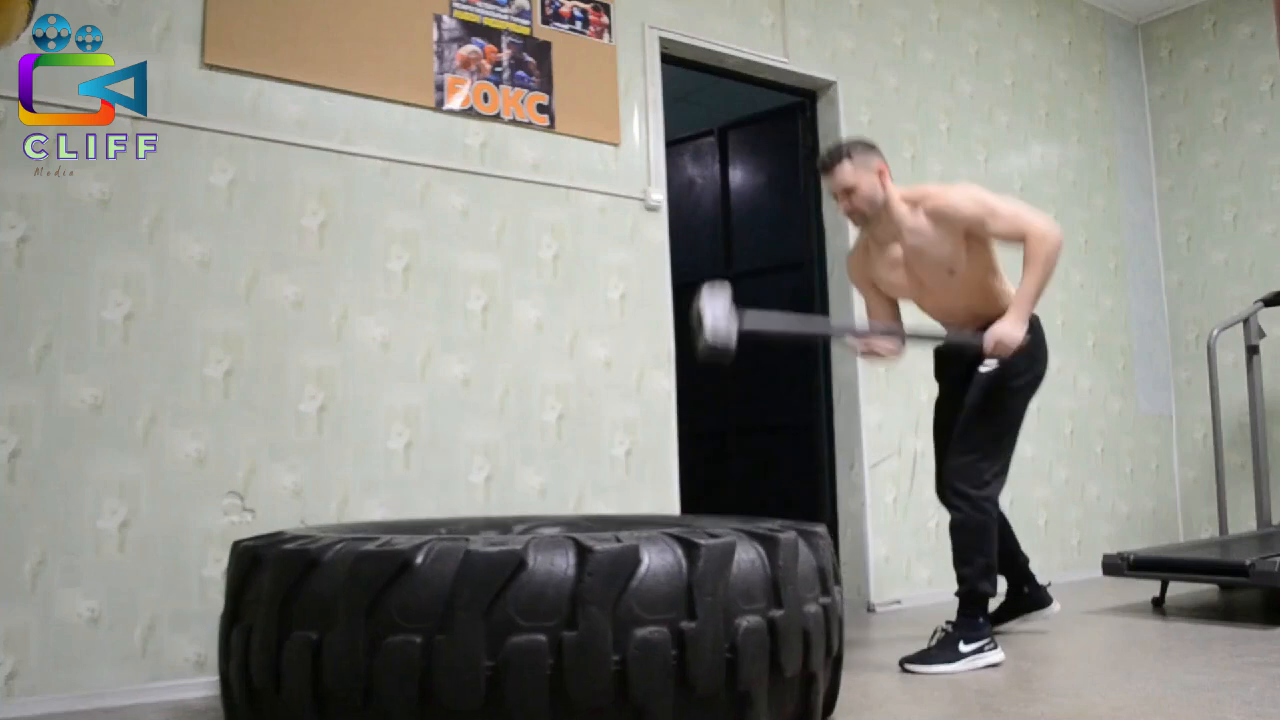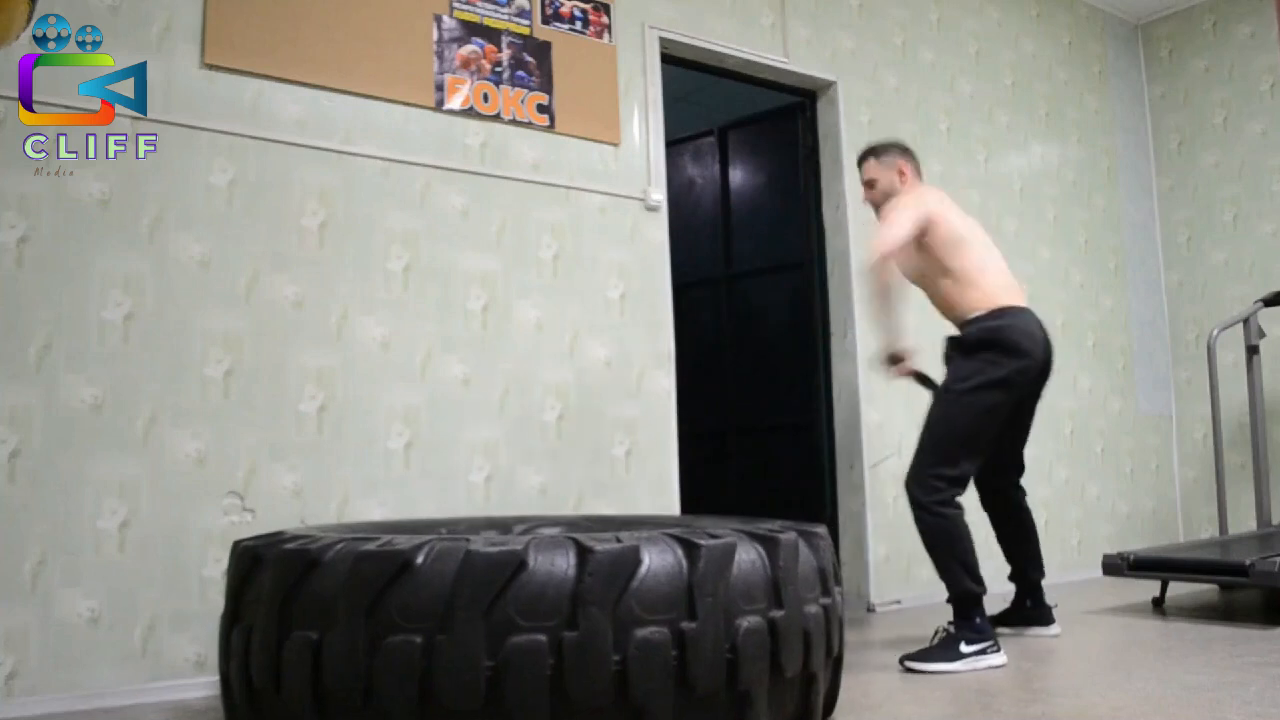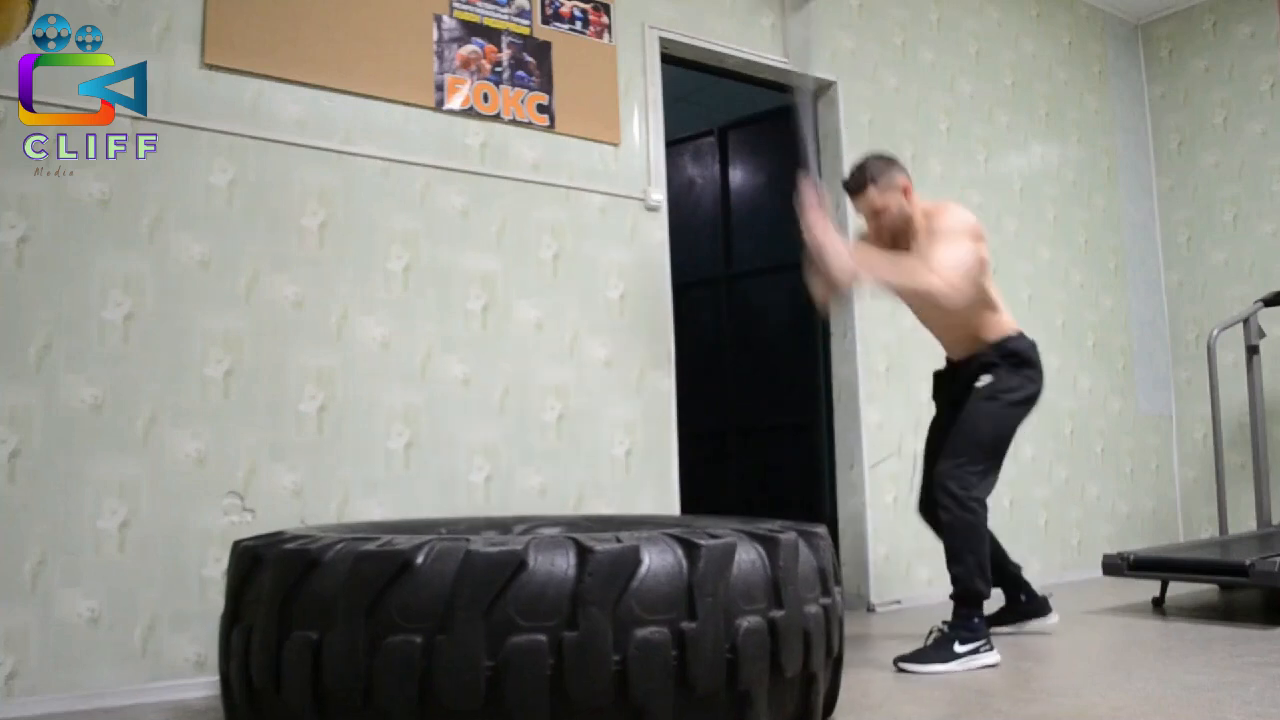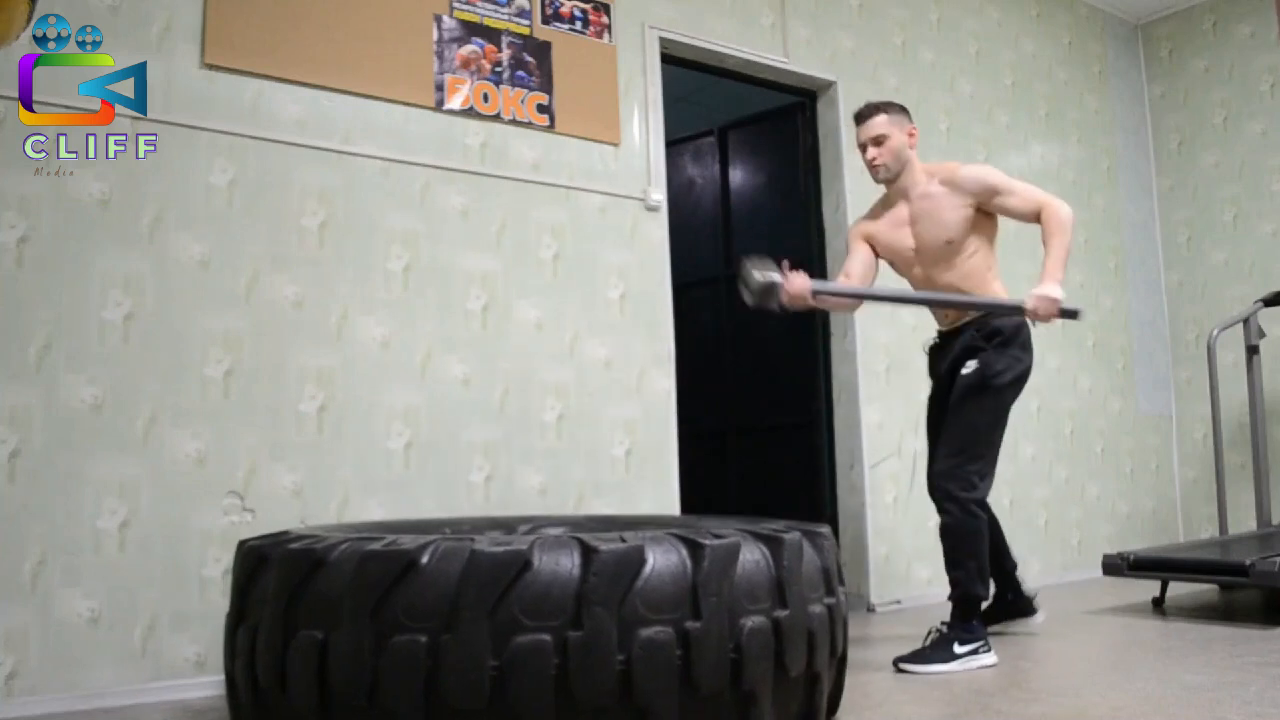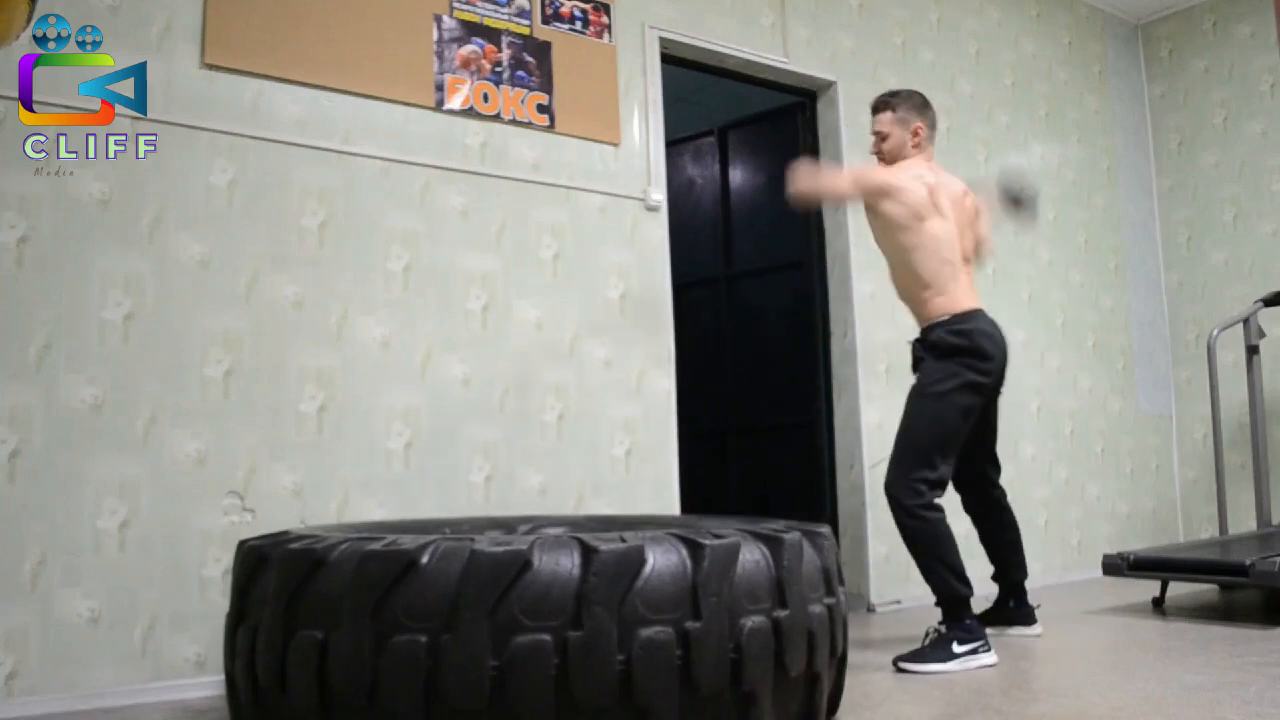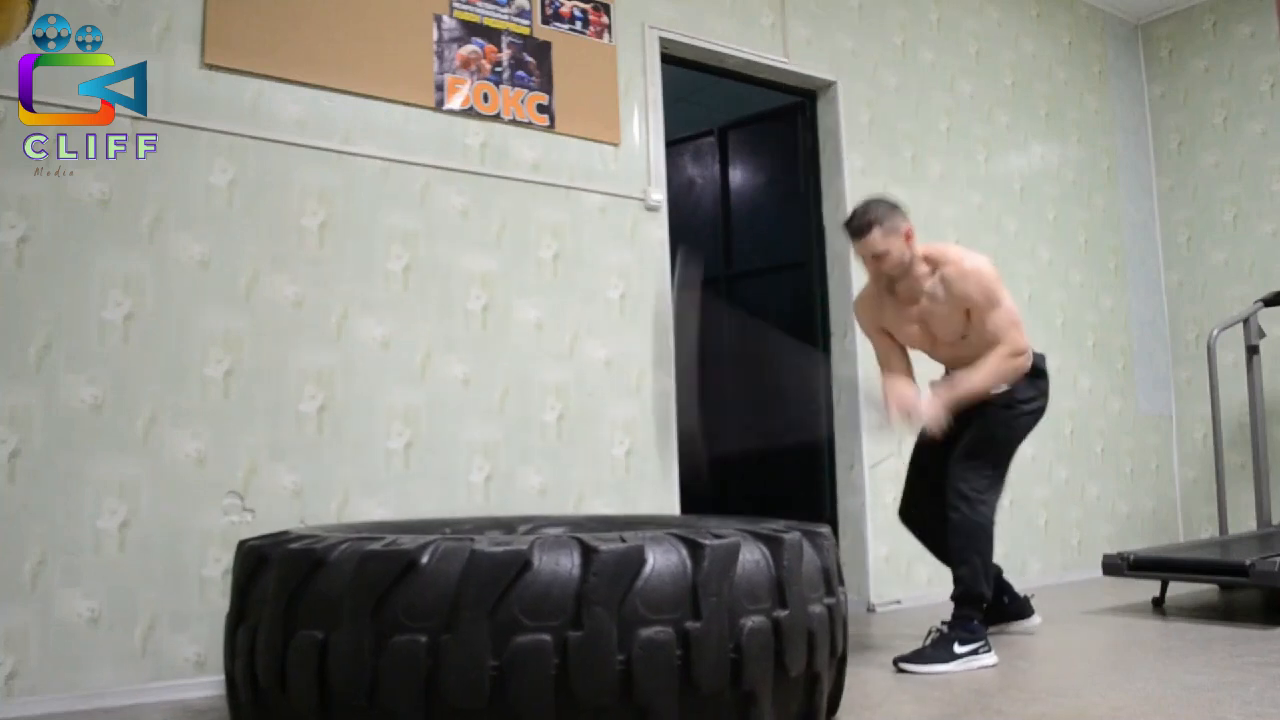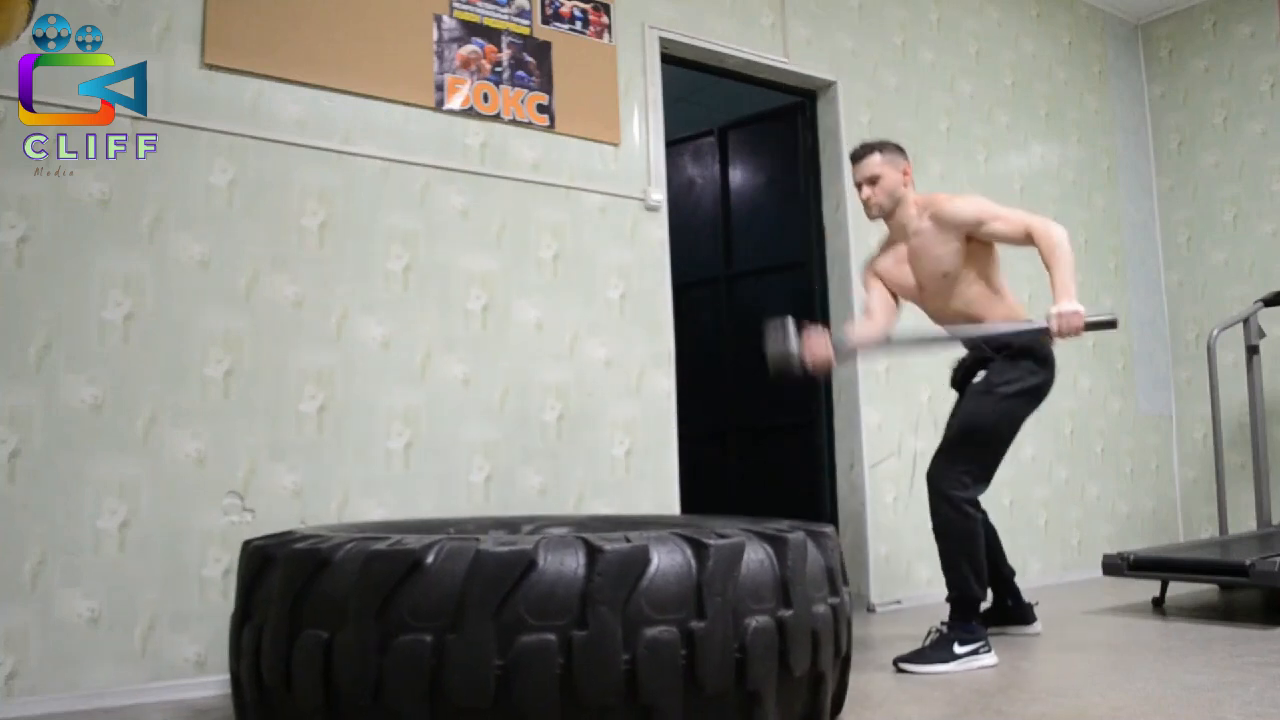
dt=0.7s
person 1, frame 1
left shoulder: (947, 206)
right shoulder: (864, 262)
left elbow: (1045, 232)
right elbow: (889, 338)
left wrist: (1020, 315)
right wrist: (868, 345)
left hip: (1011, 348)
right hip: (961, 352)
left knee: (969, 480)
right knee: (955, 484)
left ankle: (973, 632)
right ankle: (1025, 591)
person 1, frame 2
left shoulder: (909, 206)
right shoulder: (935, 222)
left elbow: (881, 257)
left wrist: (892, 340)
left hip: (996, 344)
right hip: (1026, 339)
left knee: (929, 486)
right knee: (997, 481)
left ankle: (975, 632)
right ankle: (1032, 604)
person 1, frame 3
left shoulder: (951, 221)
right shoulder: (874, 241)
left elbow: (946, 288)
right elbow: (826, 294)
left wrist: (860, 260)
right wrist: (821, 243)
left hip: (1007, 367)
right hip: (959, 374)
left knee: (957, 486)
right knee: (939, 501)
left ankle: (968, 633)
right ankle: (1024, 600)
person 1, frame 4
left shoulder: (962, 181)
right shoulder: (869, 228)
left elbow: (1056, 210)
right elbow: (849, 291)
left wrist: (1050, 282)
right wrist: (809, 294)
left hip: (996, 341)
right hip: (949, 349)
left knee: (956, 482)
right knee: (951, 484)
left ankle: (966, 633)
right ankle: (1010, 594)
person 1, frame 5
left shoulder: (893, 182)
right shoulder: (955, 189)
left elbow: (801, 186)
left wrist: (814, 171)
left hip: (953, 347)
right hip: (977, 340)
left knee: (909, 487)
right knee: (978, 480)
left ankle: (964, 633)
right ankle: (1014, 604)
person 1, frame 6
left shoulder: (966, 272)
right shoulder: (871, 304)
left elbow: (1014, 348)
right elbow: (895, 380)
left wrist: (944, 398)
right wrist: (905, 400)
left hip: (1016, 382)
right hip: (959, 393)
left knee: (968, 484)
right knee: (920, 508)
left ankle: (968, 633)
right ankle: (1006, 602)
person 1, frame 7
left shoulder: (951, 214)
right shoulder: (880, 266)
left elbow: (1045, 229)
right elbow: (875, 326)
left wrist: (1067, 294)
right wrist: (832, 345)
left hip: (1018, 356)
right hip: (988, 363)
left knee: (949, 482)
right knee: (956, 488)
left ankle: (967, 634)
right ankle: (1010, 606)
